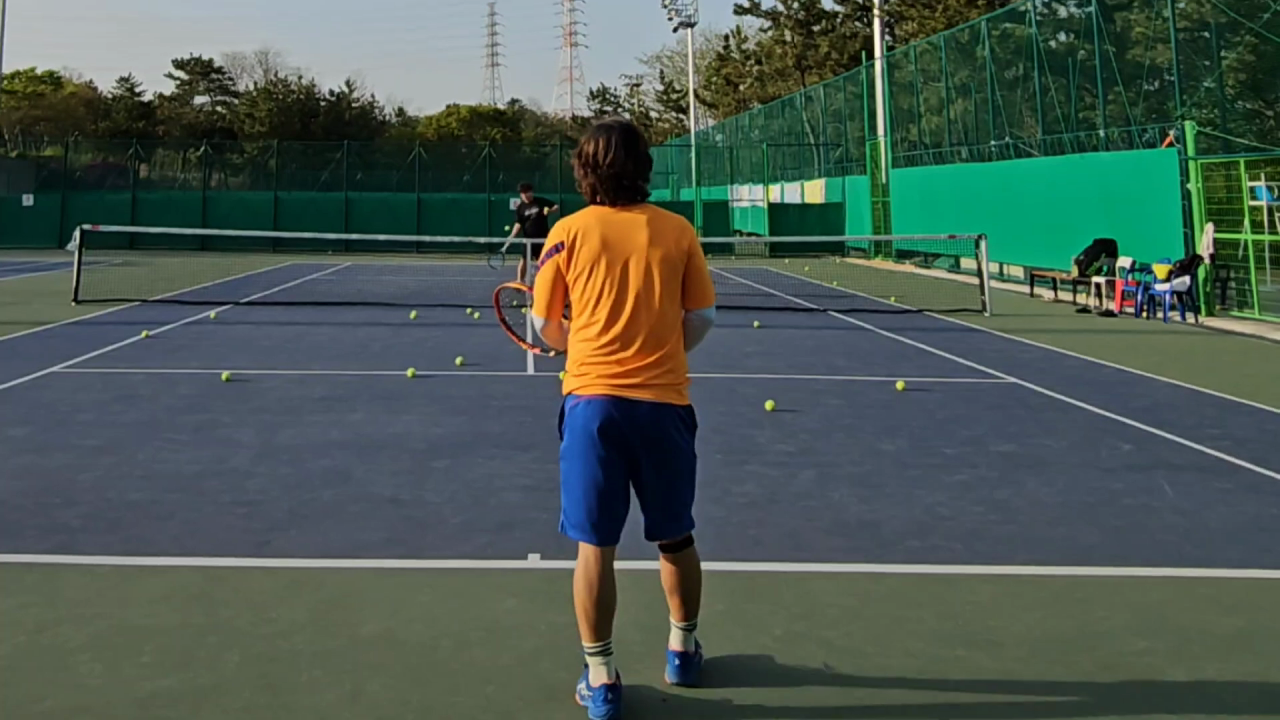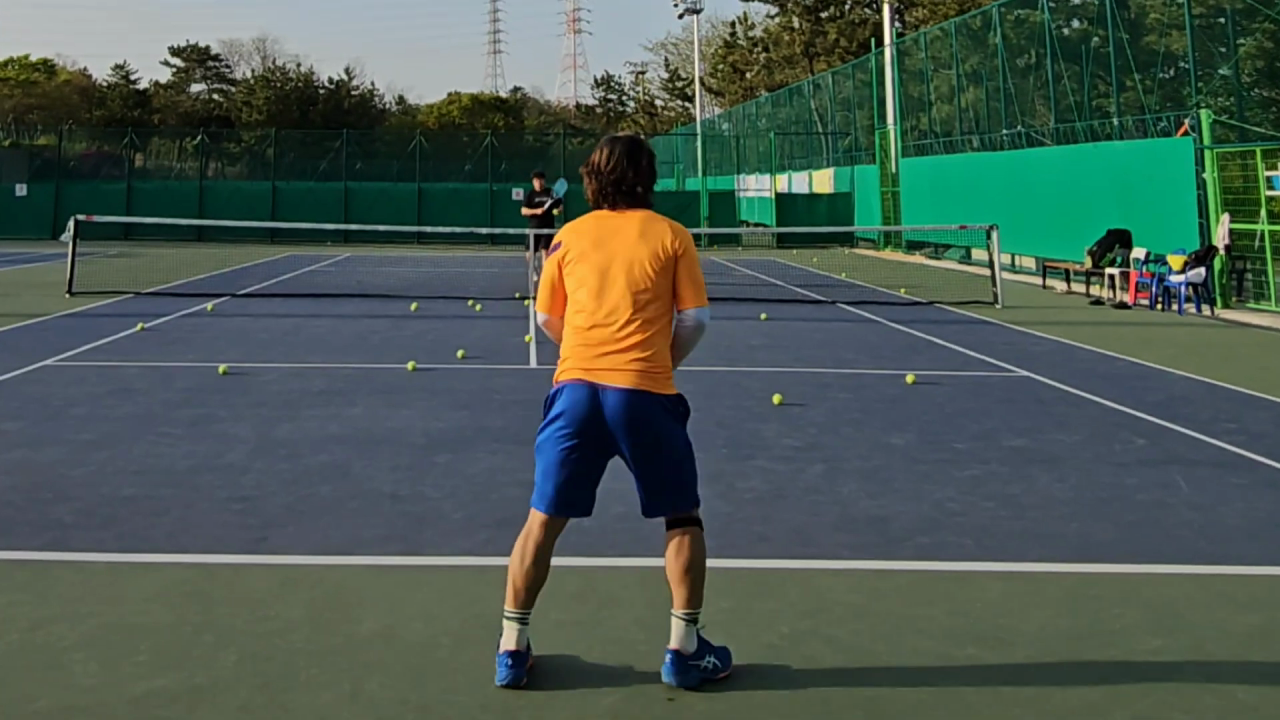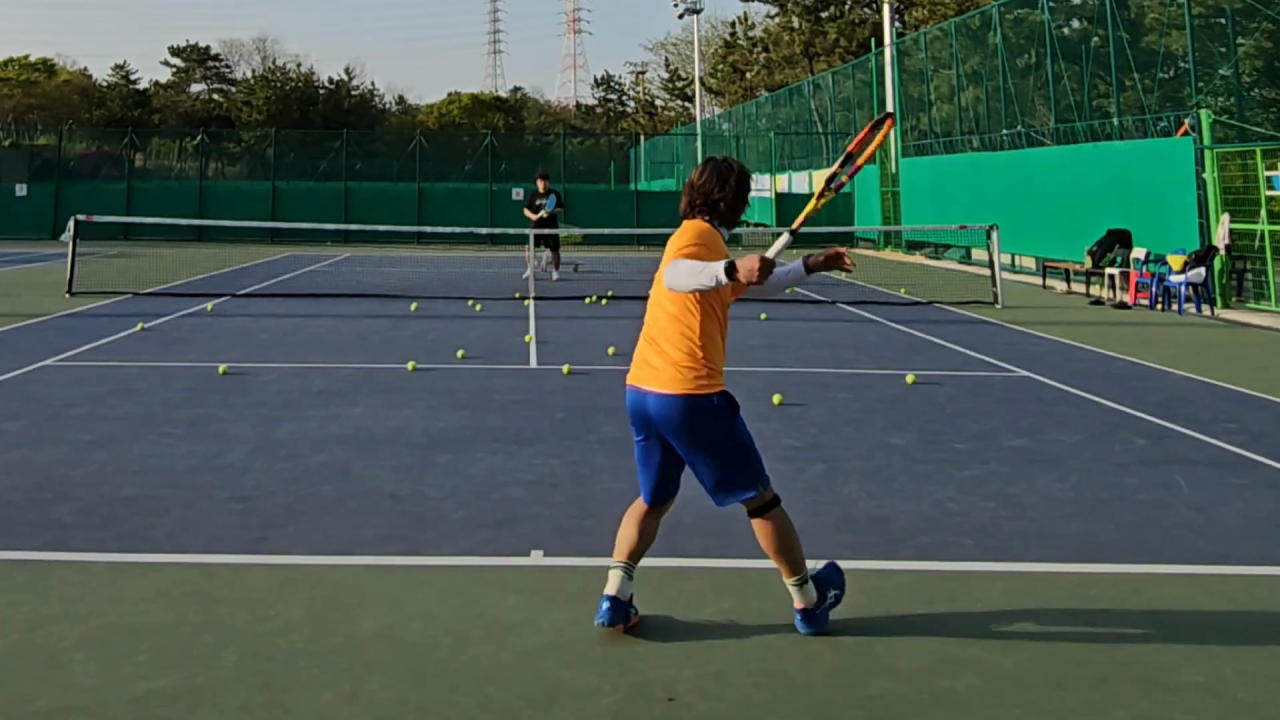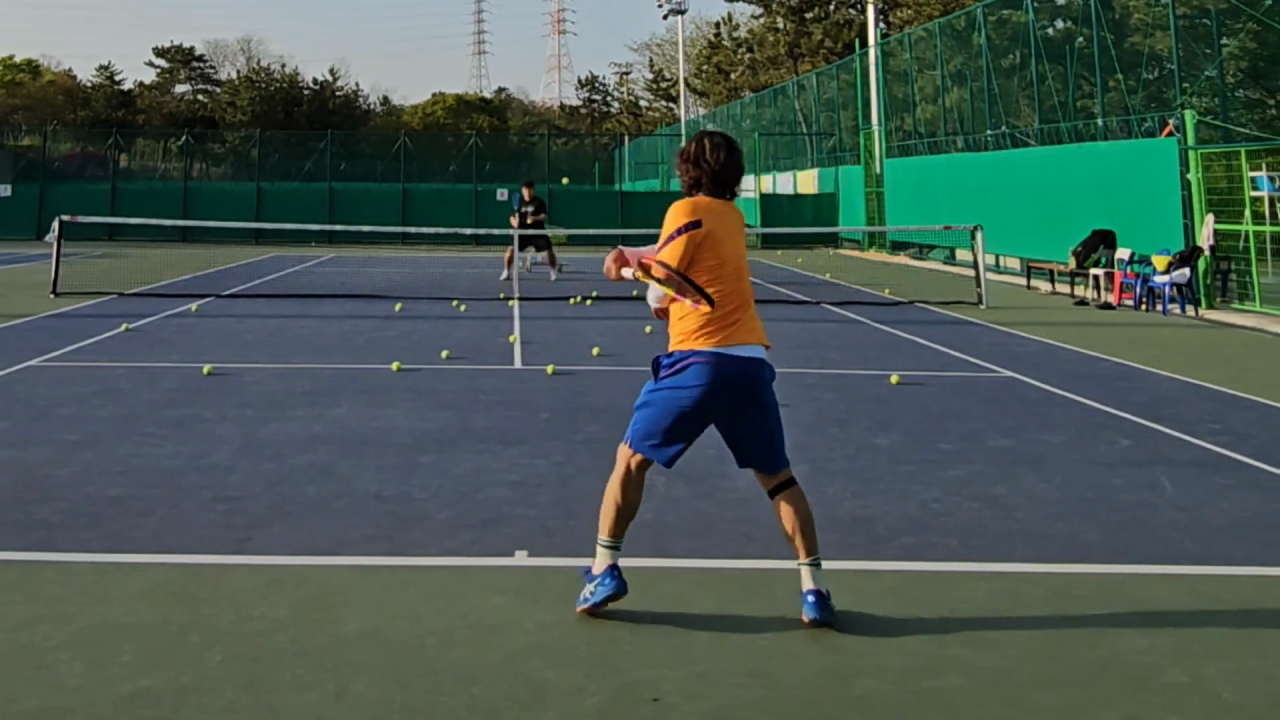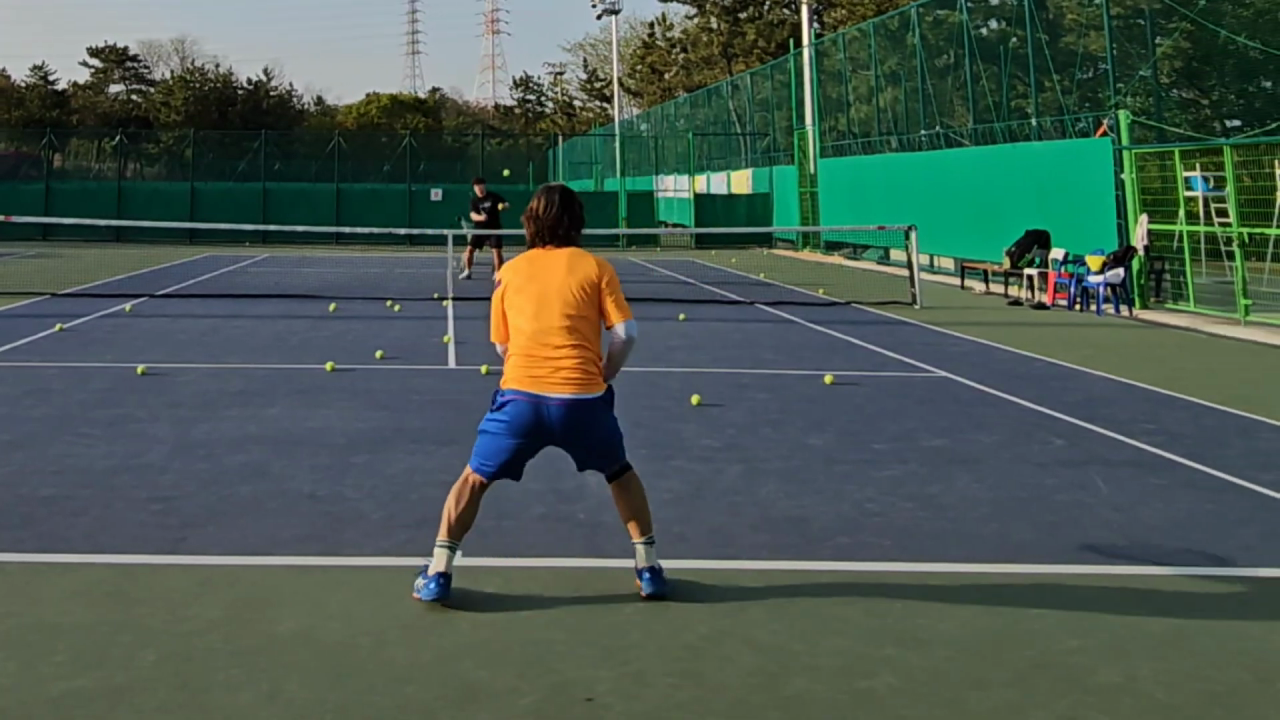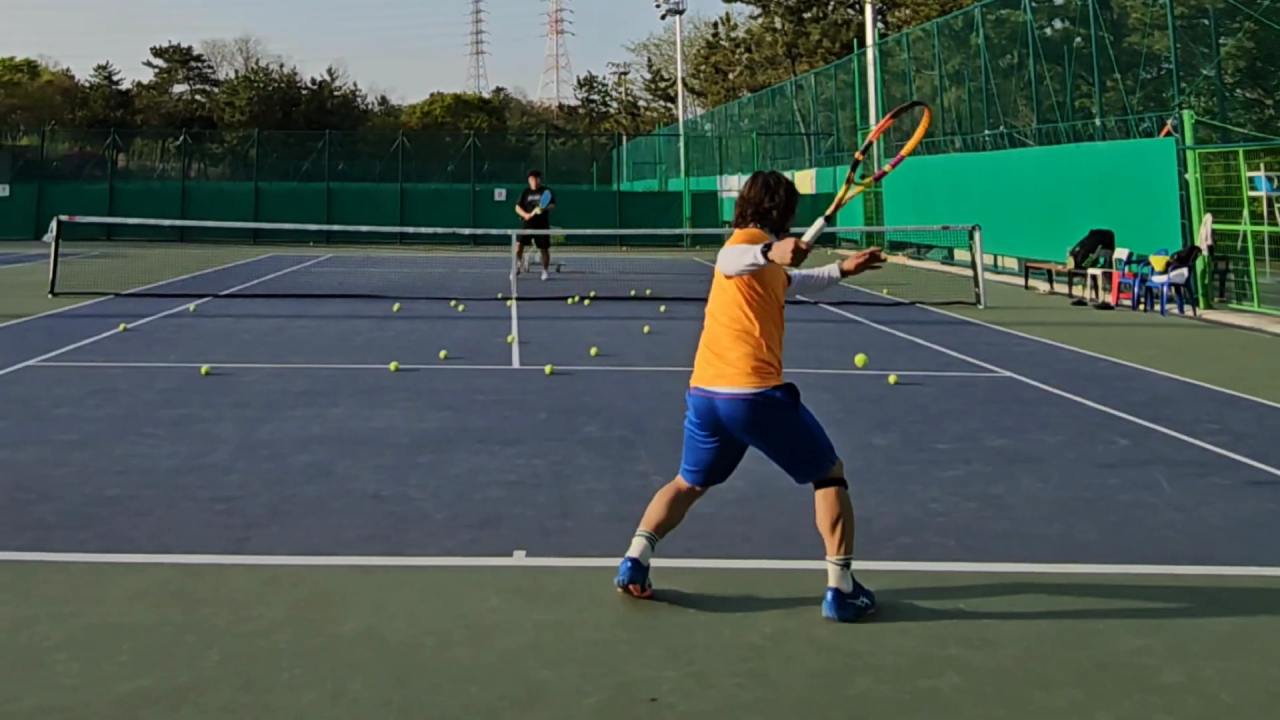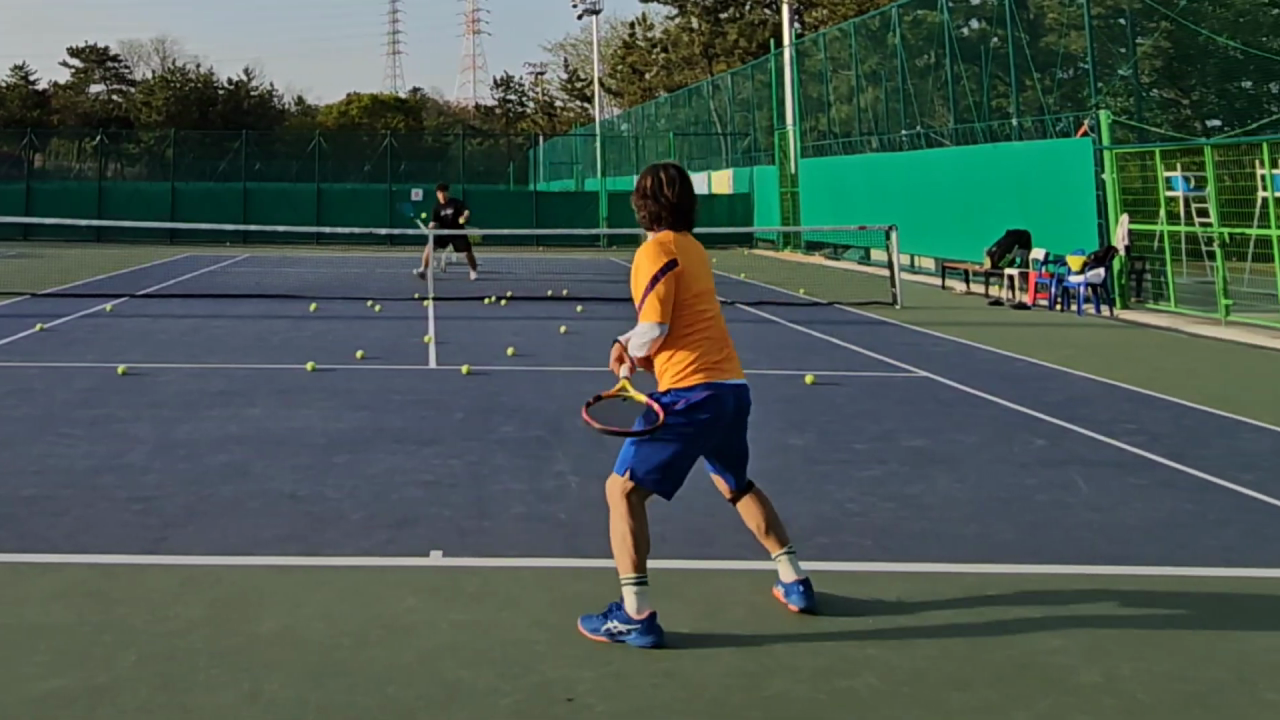
dt=0.7s
person 1, frame 1
left shoulder: (568, 233)
right shoulder: (678, 231)
left elbow: (545, 324)
right elbow: (701, 316)
left hip: (593, 401)
right hip: (665, 403)
left knee: (595, 546)
right knee: (675, 538)
right ankle: (682, 650)
person 1, frame 2
left shoulder: (569, 235)
right shoulder: (672, 235)
left elbow: (547, 319)
right elbow: (694, 318)
left hip: (576, 388)
right hip: (644, 394)
left knee: (543, 519)
right knee: (683, 518)
left ankle: (511, 651)
right ankle: (684, 649)
person 1, frame 3
left shoulder: (698, 238)
right shoulder: (699, 235)
left elbow: (743, 288)
right elbow: (673, 276)
left wrist: (810, 266)
right wrist: (731, 268)
left hip: (642, 390)
right hip: (689, 395)
left knee: (652, 498)
right knee: (759, 500)
left ankle: (615, 596)
right ankle: (807, 600)
person 1, frame 4
left shoulder: (689, 211)
right shoulder: (733, 217)
left elbow: (663, 294)
left wrist: (657, 300)
right wrist: (629, 256)
left hip: (698, 361)
right hip: (750, 361)
left knee: (630, 460)
right knee: (778, 479)
left ankle: (606, 574)
right ankle: (814, 593)
person 1, frame 5
left shoulder: (509, 272)
right shoulder: (596, 267)
left elbow: (502, 348)
right elbow: (625, 334)
right wrist: (604, 373)
left hip: (522, 396)
right hip: (582, 399)
left knee: (474, 479)
right knee: (619, 471)
left ankle: (438, 572)
right ankle: (648, 568)
person 1, frame 6
left shoulder: (754, 243)
right shoulder: (746, 240)
left elbow: (779, 283)
right elbow: (726, 263)
left wrist: (843, 269)
right wrist: (766, 253)
left hip: (706, 393)
right hip: (758, 397)
left knee: (688, 483)
right knee: (830, 477)
left ankle: (635, 560)
right ankle: (840, 587)
person 1, frame 7
left shoulder: (655, 249)
right shoulder: (691, 246)
left elbow: (653, 332)
left wrist: (634, 352)
right wrist: (626, 342)
left hip: (691, 392)
right hip: (732, 389)
left knee: (622, 490)
right knee: (734, 483)
left ankle: (636, 614)
right ankle: (794, 581)
